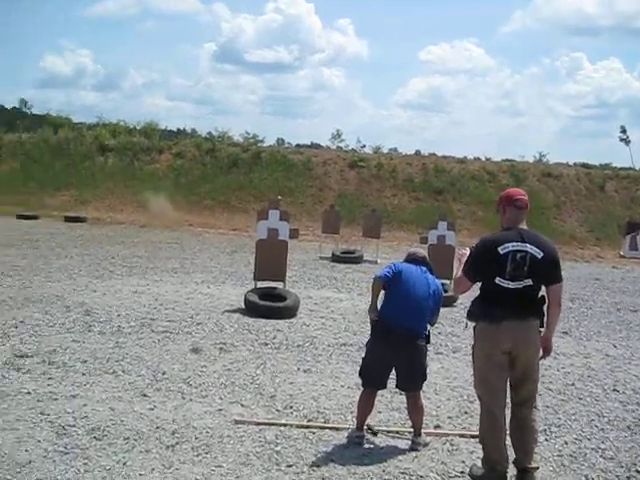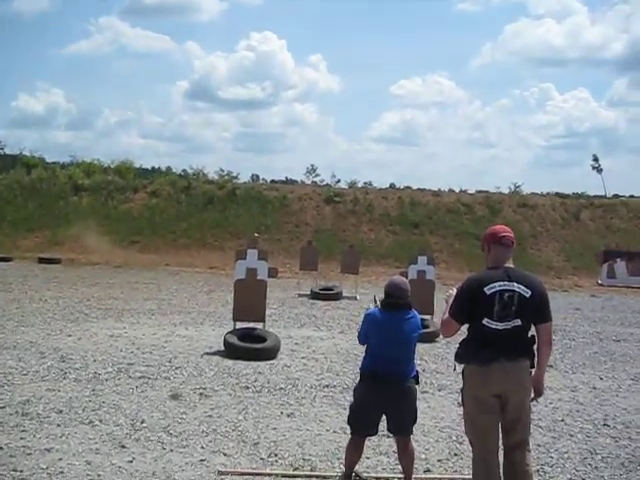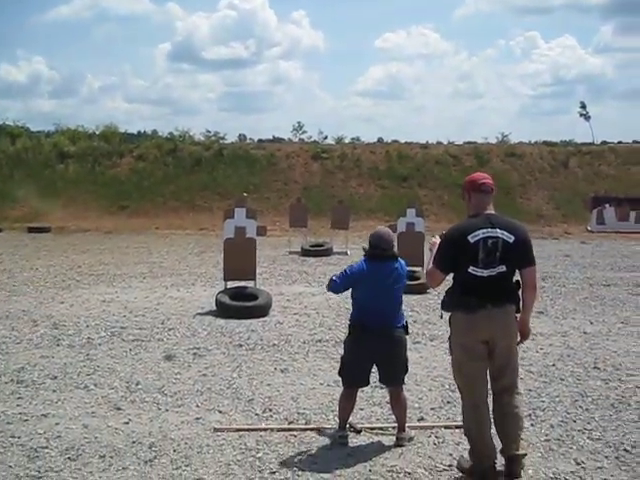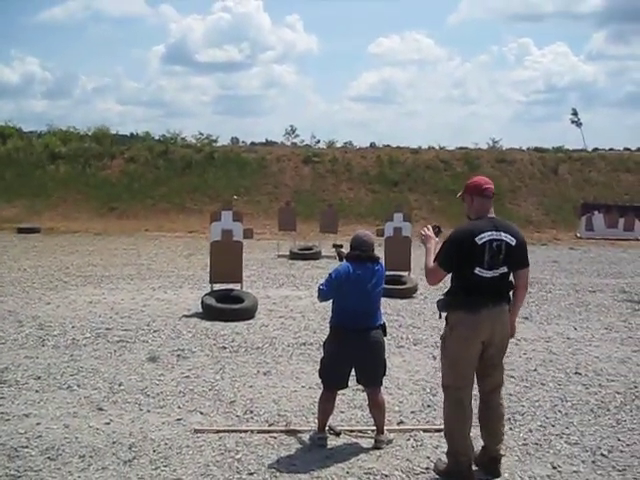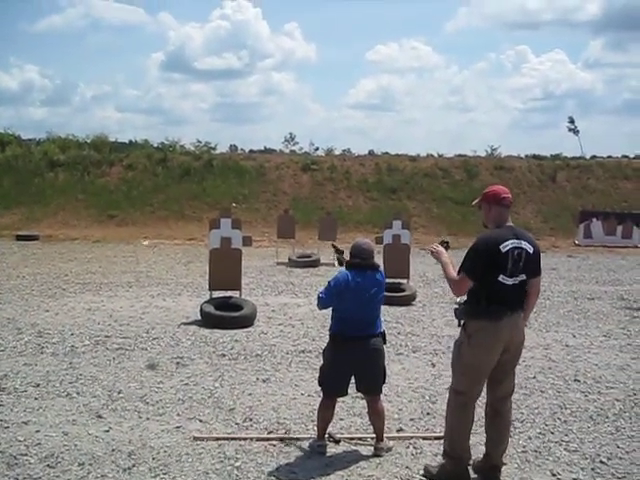
dt=1s
person 1, frame 1
left shoulder: (489, 244)
right shoulder: (545, 248)
left elbow: (459, 287)
right elbow: (555, 300)
left wrist: (465, 261)
right wrist: (548, 334)
left hip: (491, 330)
right hip: (528, 330)
left knee: (492, 403)
right knee: (525, 403)
person 1, frame 2
left shoulder: (474, 284)
right shoulder: (534, 286)
left elbow: (447, 330)
right elbow: (546, 338)
left wrist: (451, 300)
right wrist: (539, 375)
left hip: (480, 371)
right hip: (518, 371)
left knee: (484, 448)
right knee: (519, 447)
person 1, frame 3
left shoulder: (458, 233)
right shoulder: (517, 231)
left elbow: (433, 280)
right elbow: (530, 283)
left wrist: (435, 249)
right wrist: (525, 319)
left hip: (467, 319)
right hip: (504, 317)
left knee: (474, 394)
right knee: (508, 391)
person 1, frame 4
left shoulder: (463, 234)
right shoulder: (514, 234)
left elbow: (432, 277)
right elbow: (522, 284)
left wrist: (430, 244)
right wrist: (511, 317)
left hip: (465, 318)
right hip: (498, 317)
left knee: (457, 392)
right knee: (492, 390)
person 1, frame 5
left shoulder: (486, 242)
right shoulder: (529, 243)
left elbow: (459, 287)
right elbow: (533, 291)
left wrist: (443, 259)
left hip: (483, 327)
right hip: (513, 327)
left knee: (463, 396)
right knee: (501, 398)
person 2, frame 1
left shoulder: (399, 268)
right shoulder: (436, 285)
left elbow: (378, 279)
right elbow: (433, 321)
left wrist: (372, 307)
left hip: (384, 337)
right hip: (414, 342)
left knee: (370, 388)
right knee: (413, 393)
left ankle: (358, 431)
right ankle: (417, 437)
person 2, frame 2
left shoulder: (373, 316)
right shoulder: (415, 319)
left elbow: (362, 339)
left hip: (371, 383)
right hip: (403, 385)
left knee: (358, 435)
right knee: (403, 438)
person 2, frame 3
left shoulder: (359, 269)
right shoulder: (400, 267)
left elbow: (332, 286)
left hip: (361, 335)
right hip: (393, 336)
left knee: (350, 387)
right knee: (396, 388)
left ankle: (341, 431)
right ankle: (402, 433)
person 2, frame 4
left shoulder: (343, 271)
right shoulder: (379, 269)
left elbow: (322, 295)
right wrist: (346, 259)
left hip: (341, 337)
right hip: (371, 337)
left knee: (330, 389)
right knee: (374, 389)
left ankle: (320, 433)
right ankle: (380, 435)
person 2, frame 5
left shoulder: (342, 279)
right shoulder: (379, 277)
left elbow: (321, 303)
right wrist: (346, 263)
left hip: (341, 345)
right hip: (371, 344)
left knee: (330, 396)
right knee: (374, 397)
left ankle: (320, 441)
right ankle: (380, 442)
